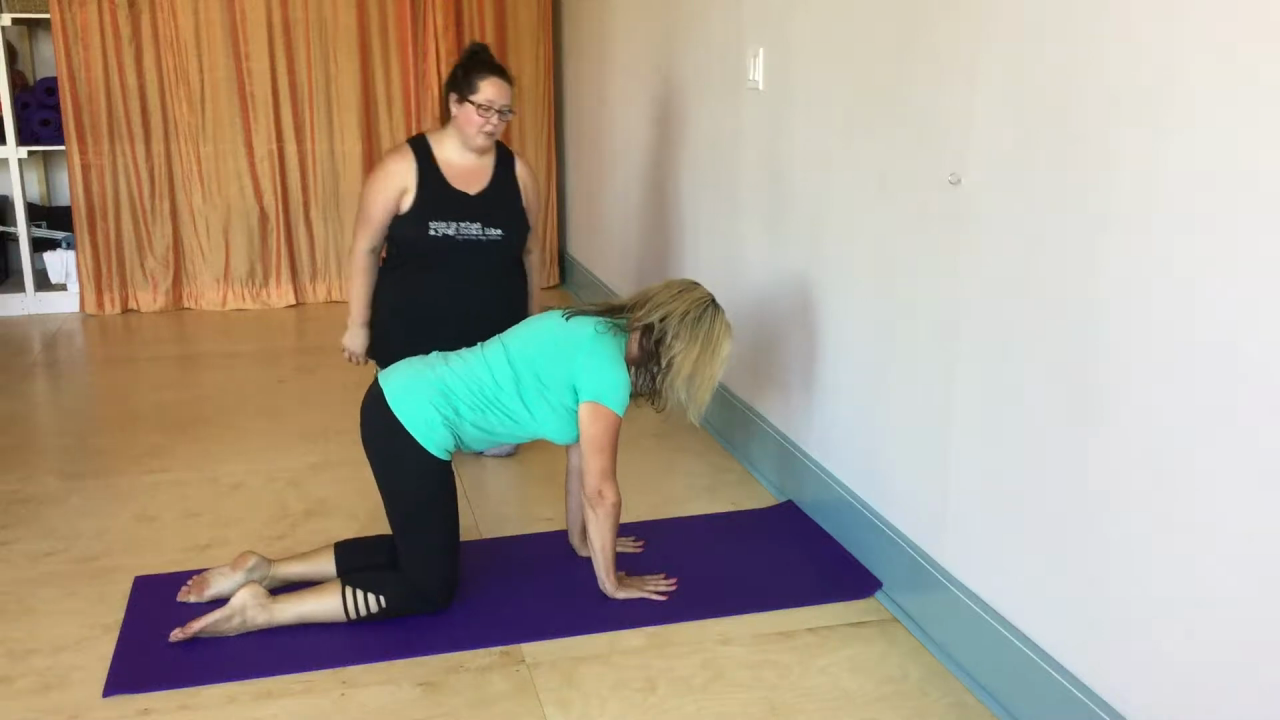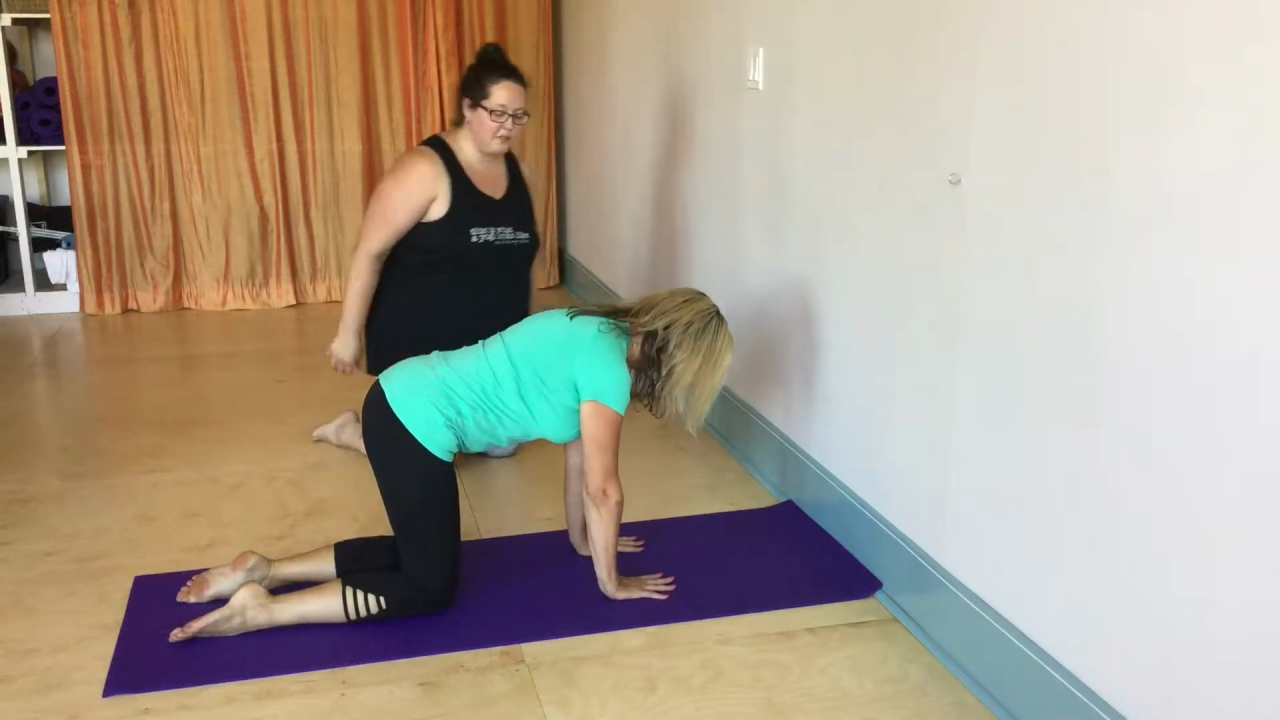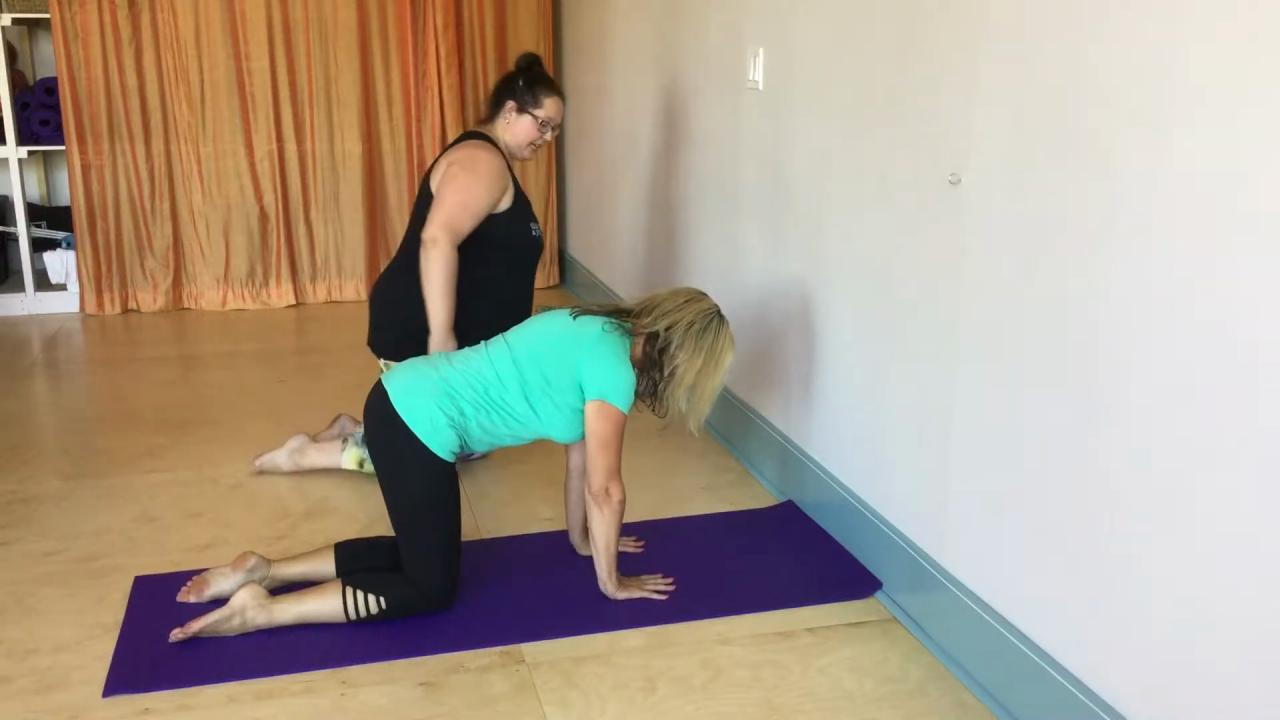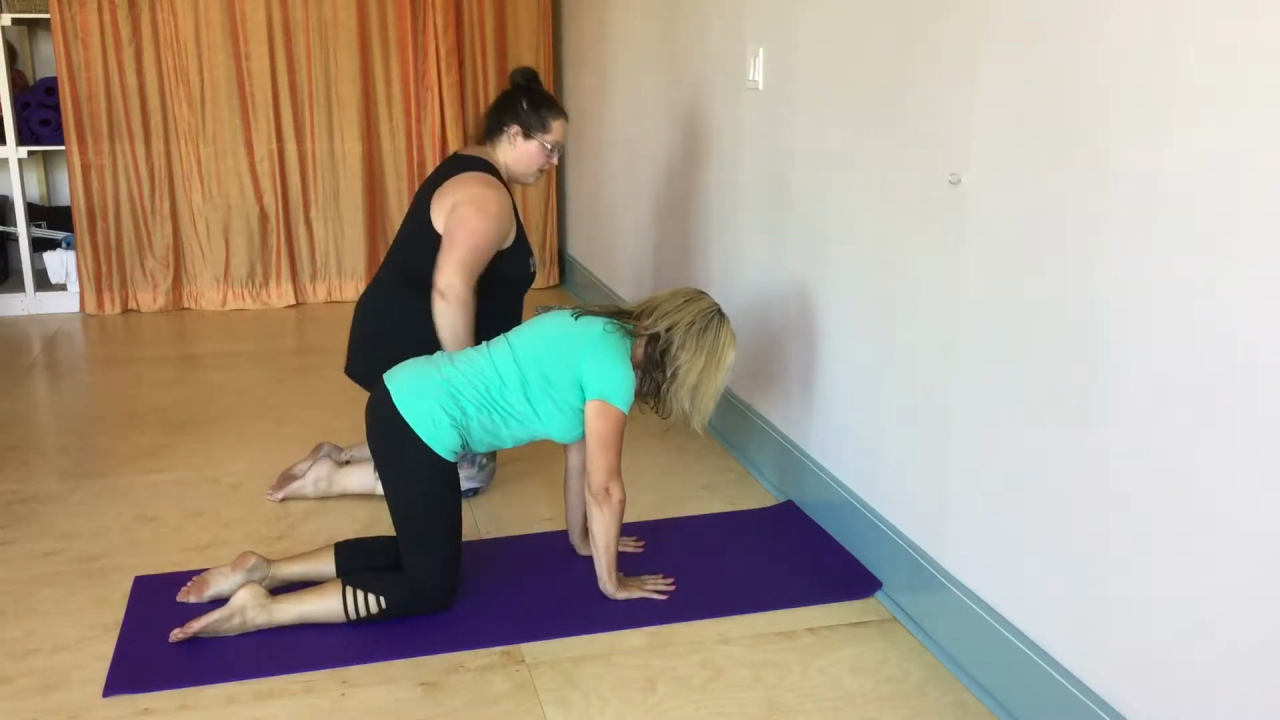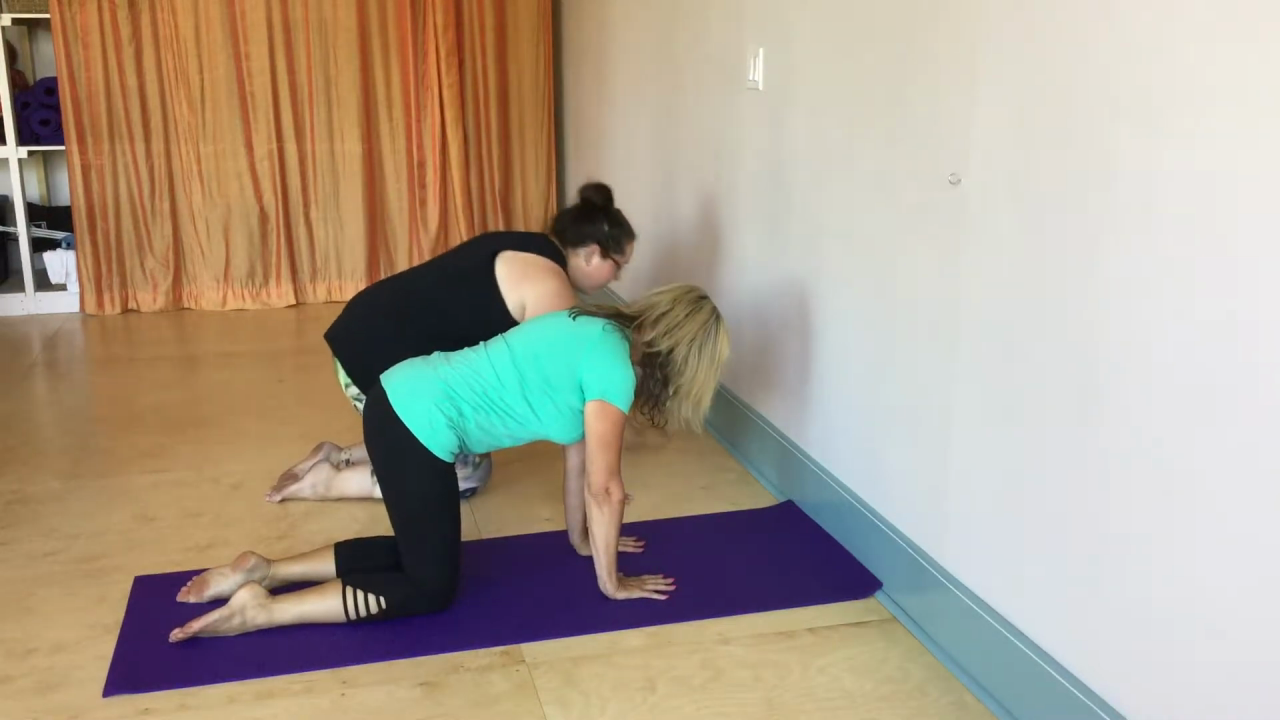
dt=1s
person 1, frame 1
left shoulder: (596, 333)
right shoulder: (609, 368)
left elbow: (577, 451)
right elbow: (600, 488)
left wrist: (581, 539)
right wrist: (610, 580)
left hip: (399, 401)
right hip: (413, 423)
left knee: (419, 550)
right knee: (431, 589)
left ankle: (260, 571)
right ankle: (259, 610)
person 1, frame 2
left shoulder: (597, 333)
right shoulder: (609, 365)
left elbow: (577, 453)
right elbow: (603, 487)
left wrist: (581, 538)
right wrist: (610, 581)
left hip: (401, 400)
right hip: (415, 422)
left knee: (418, 552)
right knee: (432, 587)
left ankle: (262, 570)
right ankle: (259, 609)
person 1, frame 3
left shoulder: (600, 335)
right shoulder: (614, 366)
left elbow: (579, 452)
right elbow: (604, 487)
left wrist: (582, 538)
right wrist: (611, 581)
left hip: (404, 401)
right hip: (418, 423)
left knee: (421, 553)
right knee: (432, 589)
left ankle: (262, 570)
right ankle: (259, 610)
person 1, frame 4
left shoulder: (603, 335)
right shoulder: (614, 367)
left elbow: (578, 451)
right elbow: (604, 487)
left wrist: (581, 538)
right wrist: (611, 581)
left hip: (406, 400)
right hip: (420, 423)
left knee: (421, 552)
right knee: (431, 588)
left ankle: (262, 570)
right ankle: (259, 609)
person 1, frame 5
left shoulder: (599, 335)
right shoulder: (614, 367)
left elbow: (578, 453)
right elbow: (605, 487)
left wrist: (581, 538)
right wrist: (611, 581)
left hip: (402, 401)
right hip: (418, 423)
left knee: (420, 552)
right knee: (432, 588)
left ankle: (261, 571)
right ankle: (259, 611)
person 2, frame 1
left shoulder: (517, 171)
right shoulder: (404, 166)
left elbow: (529, 251)
right elbow: (366, 249)
left wrist: (532, 320)
right wrist: (357, 324)
left hip: (495, 339)
right hip: (413, 339)
left knee: (500, 445)
person 2, frame 2
left shoulder: (516, 171)
right shoulder: (425, 169)
left elbow: (524, 255)
right elbow: (369, 253)
right wrist: (349, 332)
right hip: (420, 346)
left knee: (500, 445)
right ankle: (352, 429)
person 2, frame 3
left shoulder: (494, 162)
right shoulder: (480, 162)
right elbow: (438, 242)
right wrist: (440, 337)
left hip: (467, 342)
right hip: (418, 336)
left ankle: (354, 432)
person 2, frame 4
left shoulder: (467, 167)
right shoulder: (485, 195)
right elbow: (450, 287)
left hip: (402, 342)
right hip: (412, 355)
right knee: (470, 473)
left ankle: (337, 456)
person 2, frame 5
left shoulder: (528, 255)
right shoulder: (549, 284)
left hip: (373, 341)
right hip: (384, 364)
right knee: (467, 474)
left ankle: (332, 457)
right ankle: (326, 478)
